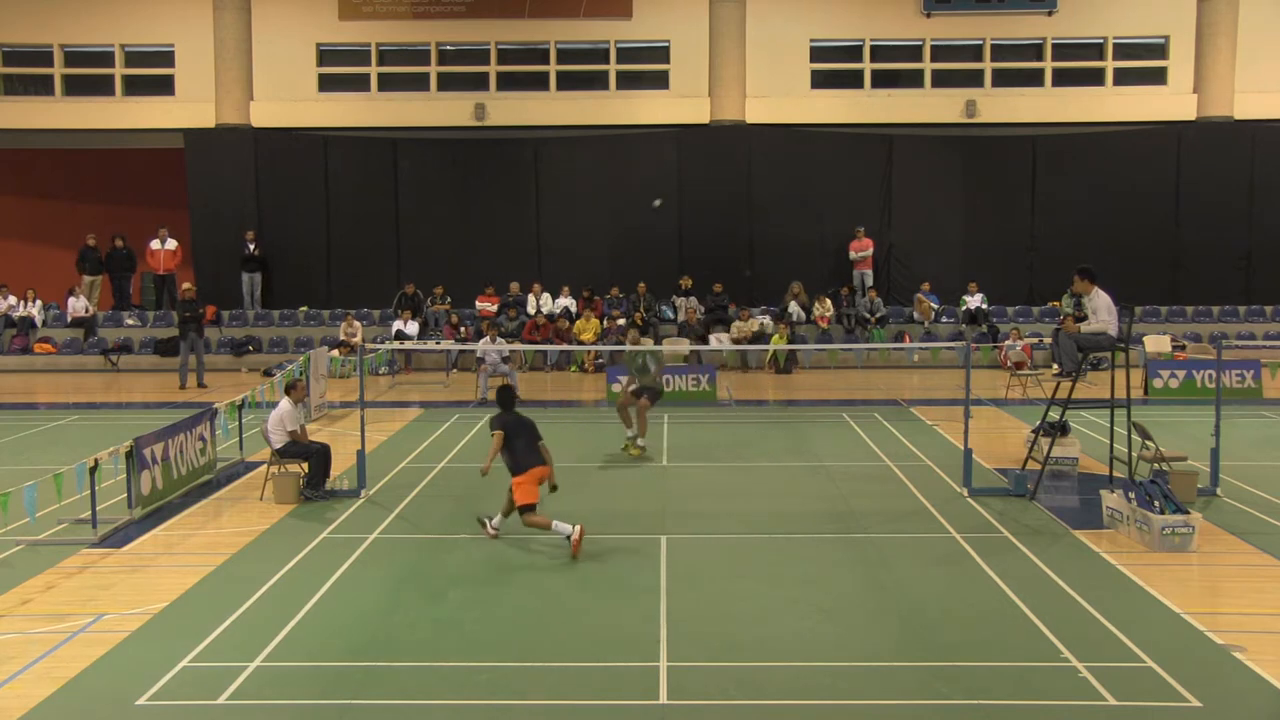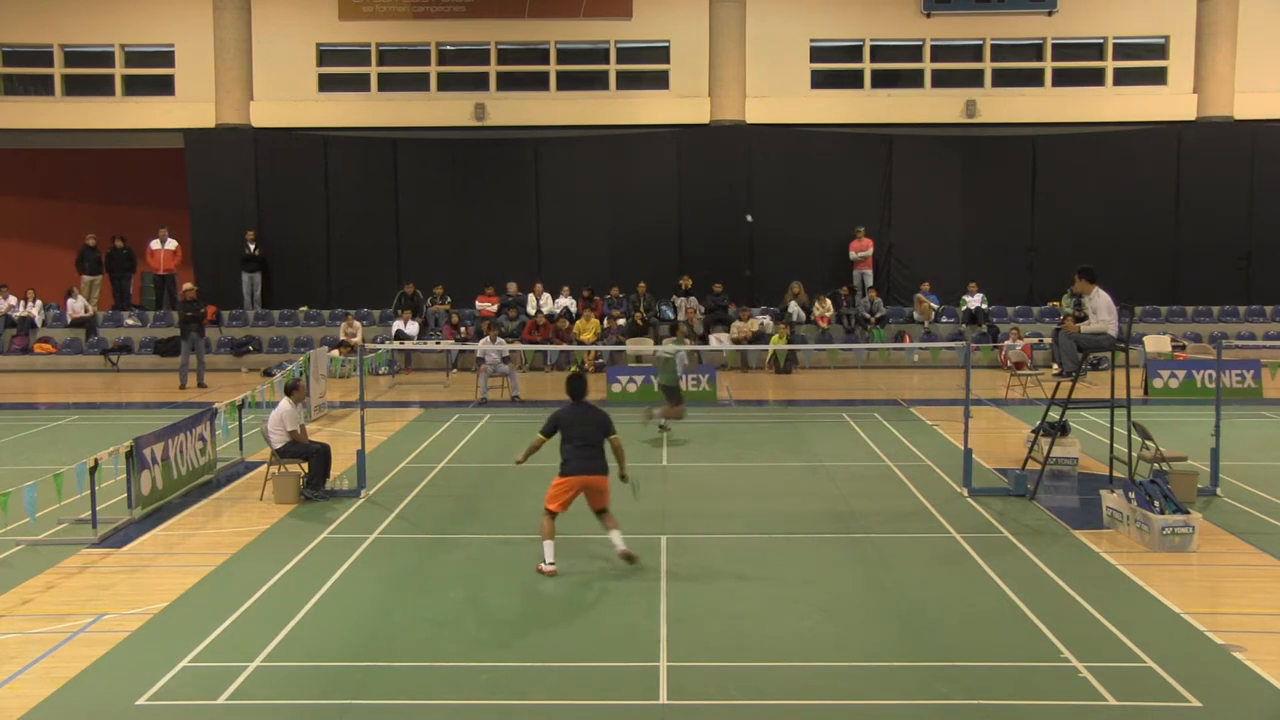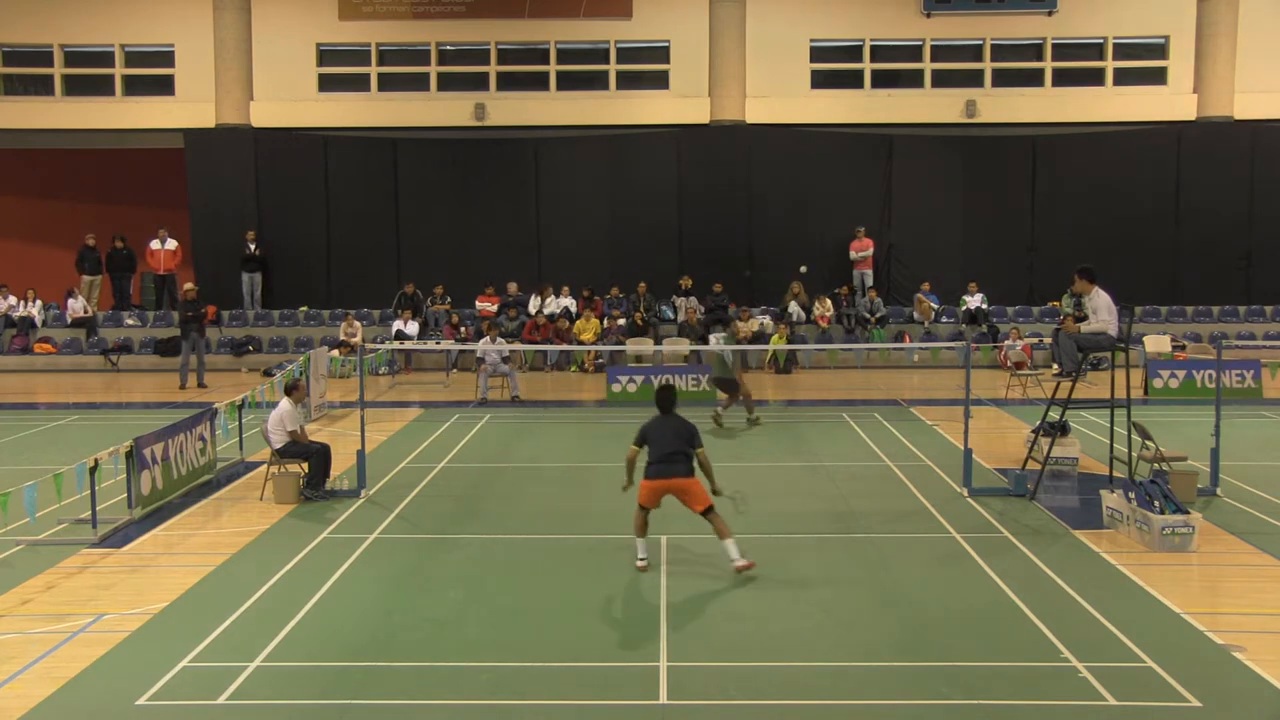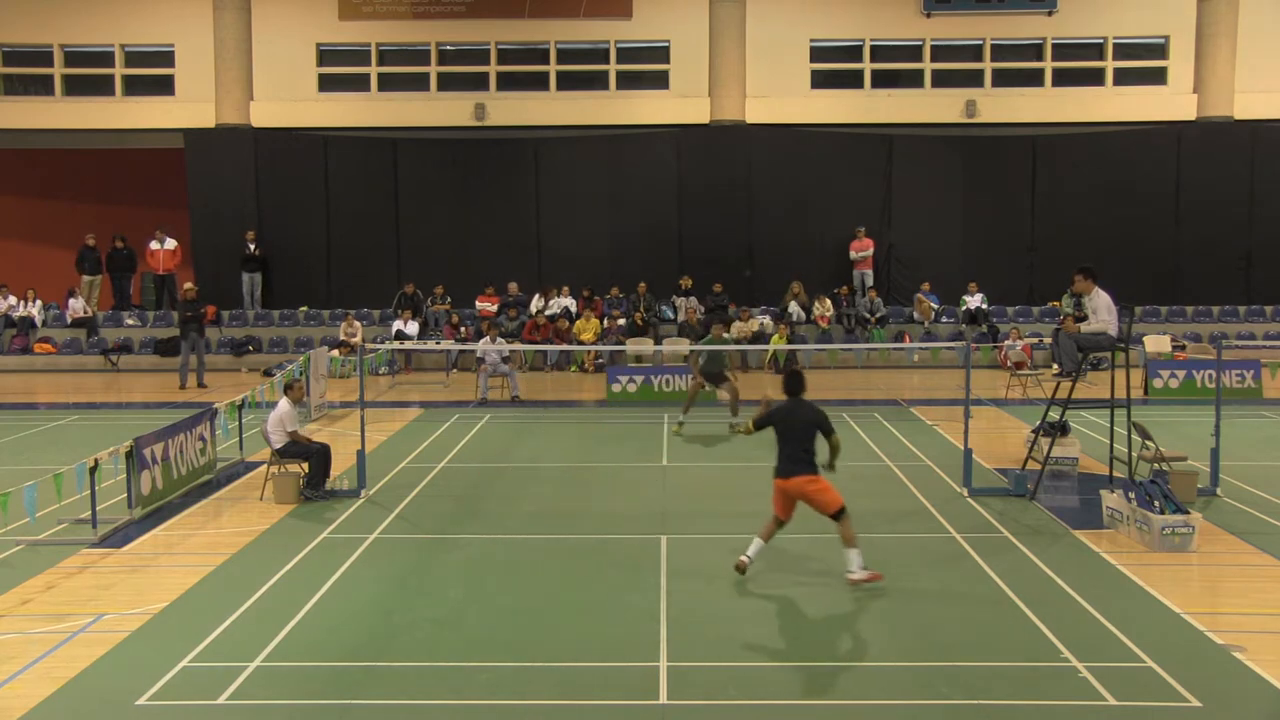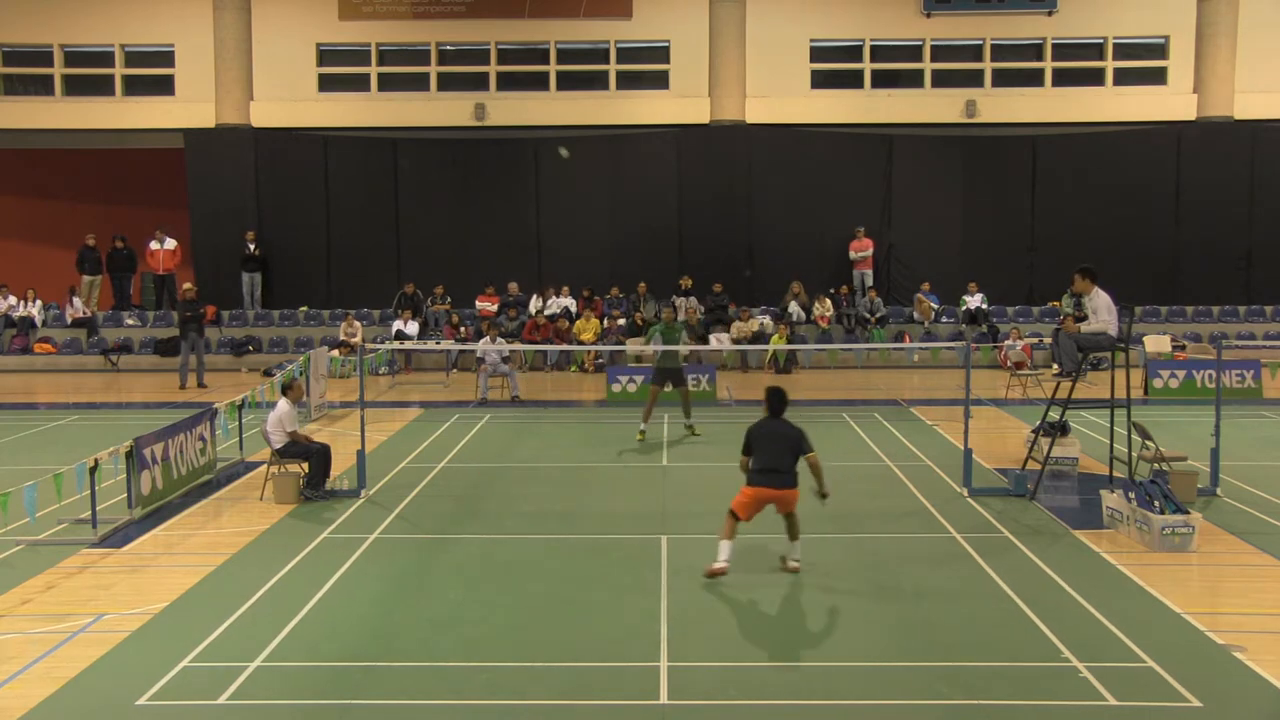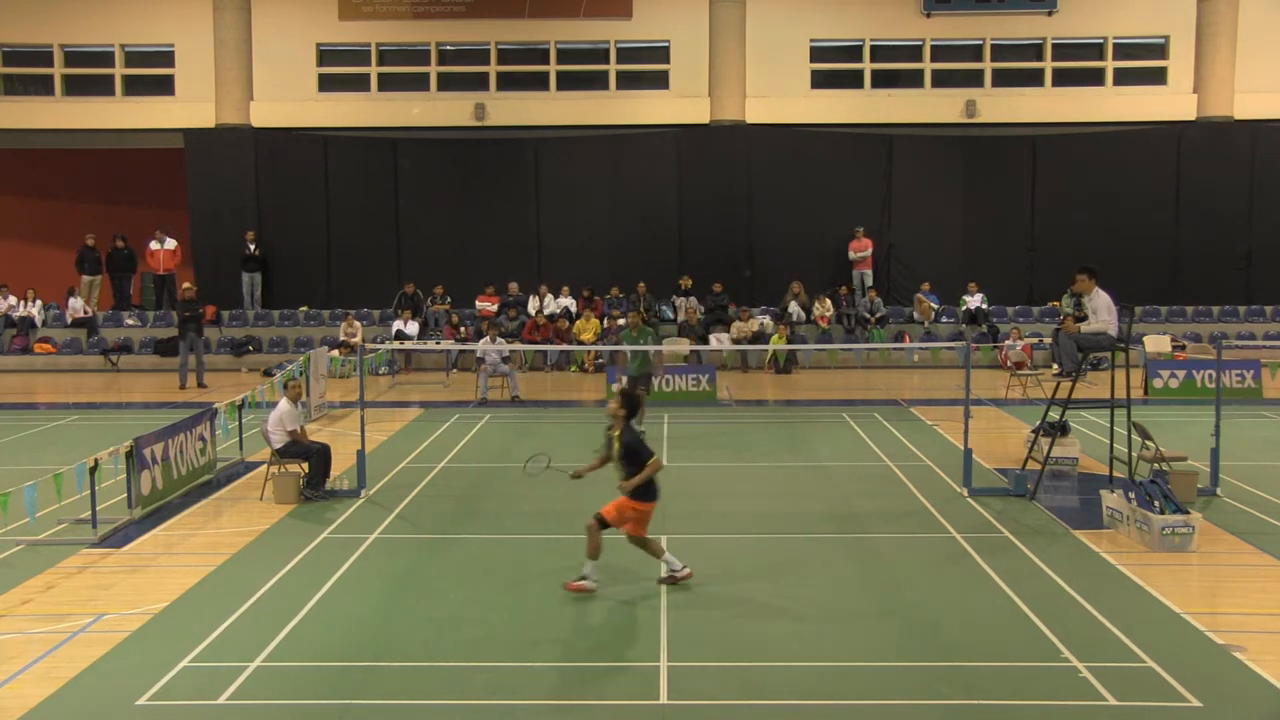
dt=0.5s
person 1, frame 1
left shoulder: (497, 420)
right shoulder: (527, 421)
left elbow: (498, 438)
right elbow: (544, 449)
left wrist: (488, 461)
right wrist: (551, 478)
left hip: (525, 471)
right hip: (542, 467)
left knee: (528, 518)
right knee: (513, 492)
left ankle: (571, 530)
right ankle: (494, 525)
person 1, frame 2
left shoulder: (559, 415)
right shoulder: (601, 415)
left elbow: (538, 442)
right elbow: (616, 445)
left wrist: (523, 457)
right wrist: (622, 469)
left hip: (571, 473)
right hip: (599, 473)
left knee: (548, 515)
right knee: (603, 512)
left ankle: (549, 563)
right ankle: (621, 547)
person 1, frame 3
left shoulder: (648, 427)
right shoulder: (688, 426)
left elbow: (631, 456)
right elbow: (702, 458)
left wrist: (628, 479)
right wrist: (714, 484)
left hip: (654, 478)
right hip: (684, 478)
left knee: (642, 511)
right knee: (713, 516)
left ankle: (641, 558)
right ankle: (738, 560)
person 1, frame 4
left shoulder: (775, 412)
right shoulder: (816, 413)
left elbow: (747, 430)
right elbow: (835, 444)
left wrist: (763, 411)
right wrist: (831, 461)
left hip: (782, 478)
right hip: (806, 477)
left knee: (777, 521)
right knee: (842, 517)
left ankle: (747, 557)
right ankle: (856, 571)
person 1, frame 5
left shoulder: (755, 429)
right shoulder: (797, 432)
left elbow: (743, 465)
right elbow: (814, 462)
right wrist: (822, 488)
left hip: (758, 487)
right hip: (788, 488)
left knee: (731, 518)
right knee: (789, 516)
left ankle: (722, 562)
right ankle: (793, 560)
person 1, frame 6
left shoulder: (630, 439)
right shoulder: (613, 432)
left elbow: (657, 464)
right elbow: (605, 458)
left wrist: (633, 483)
right wrist: (585, 470)
left hip: (640, 497)
right hip: (635, 495)
left knee: (594, 526)
right knee: (637, 536)
left ankle: (588, 579)
right ankle: (678, 569)
